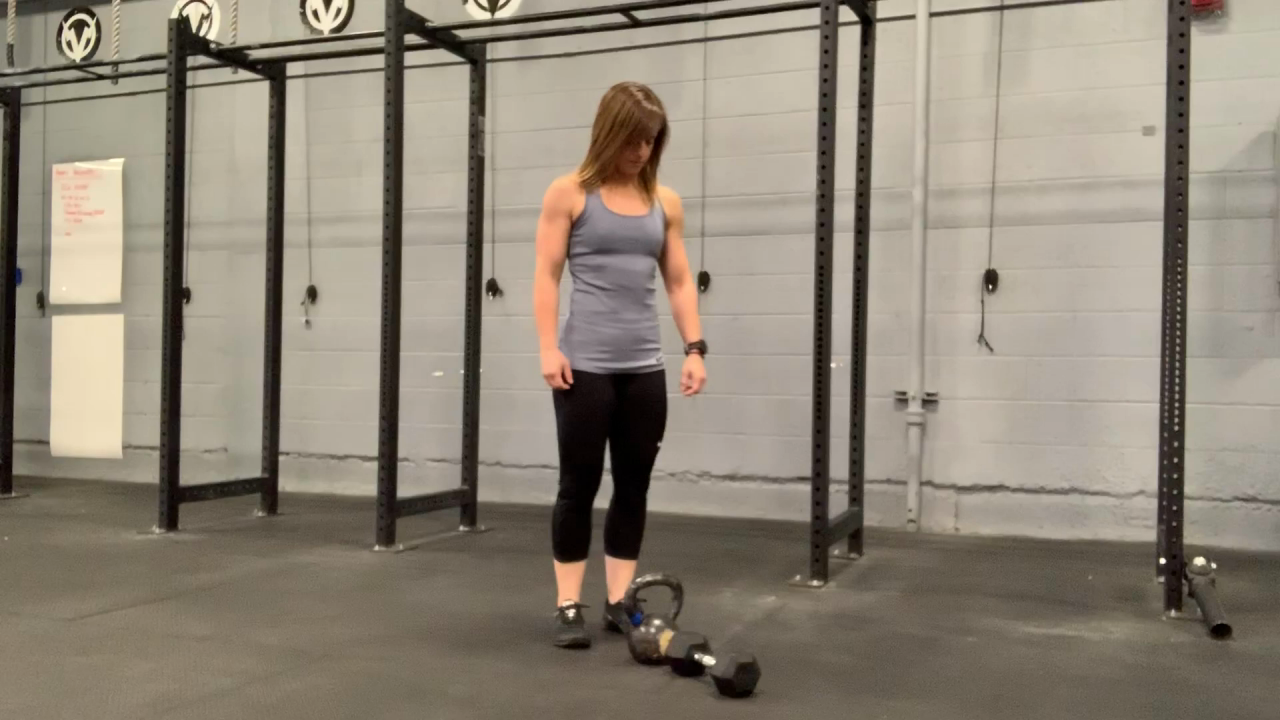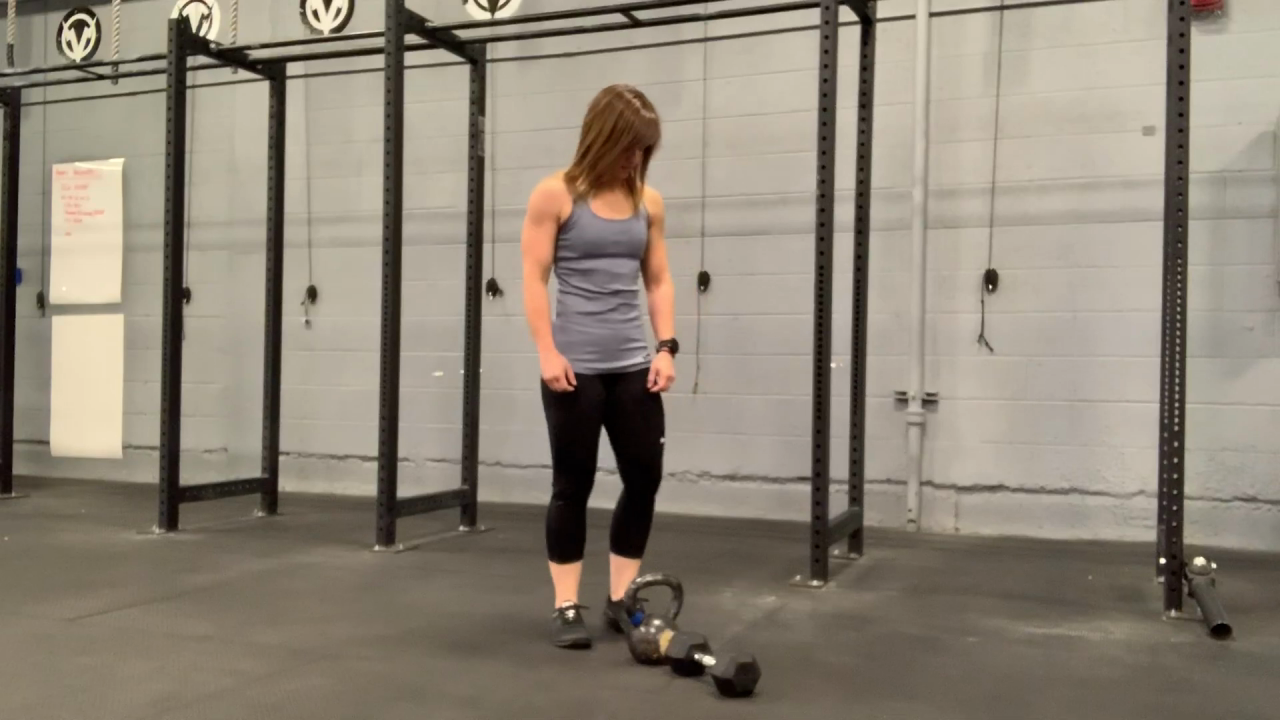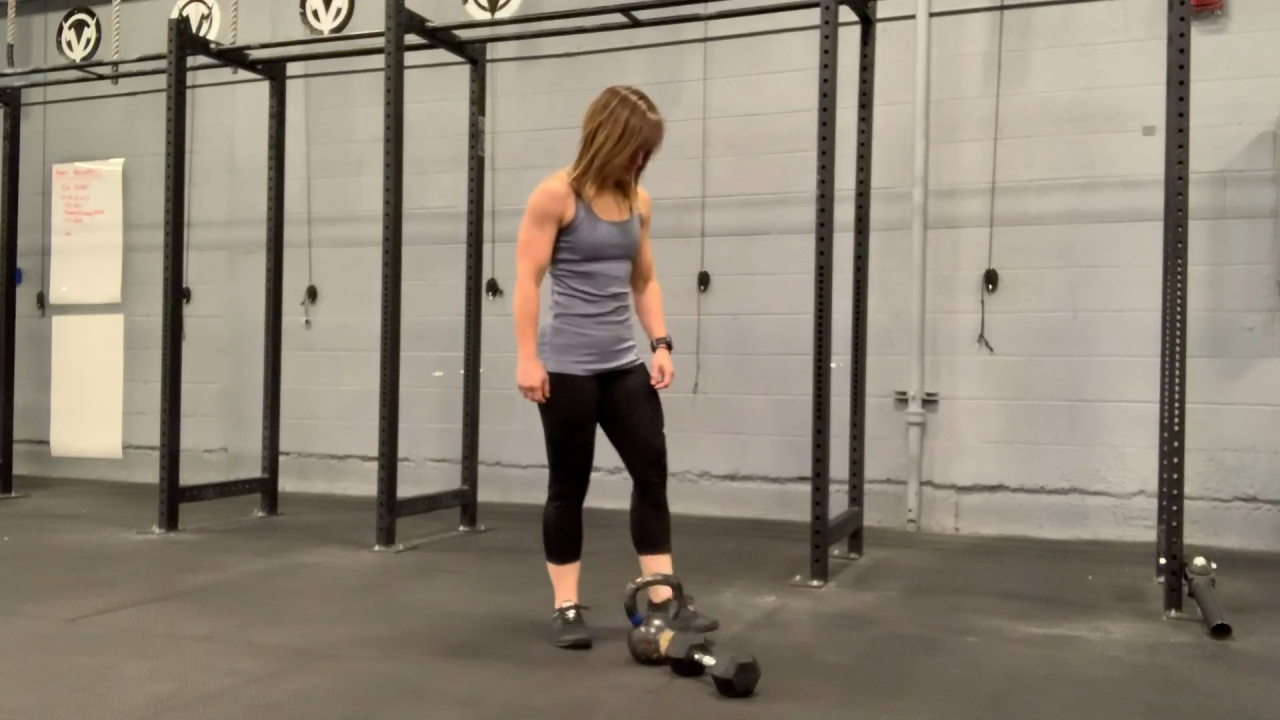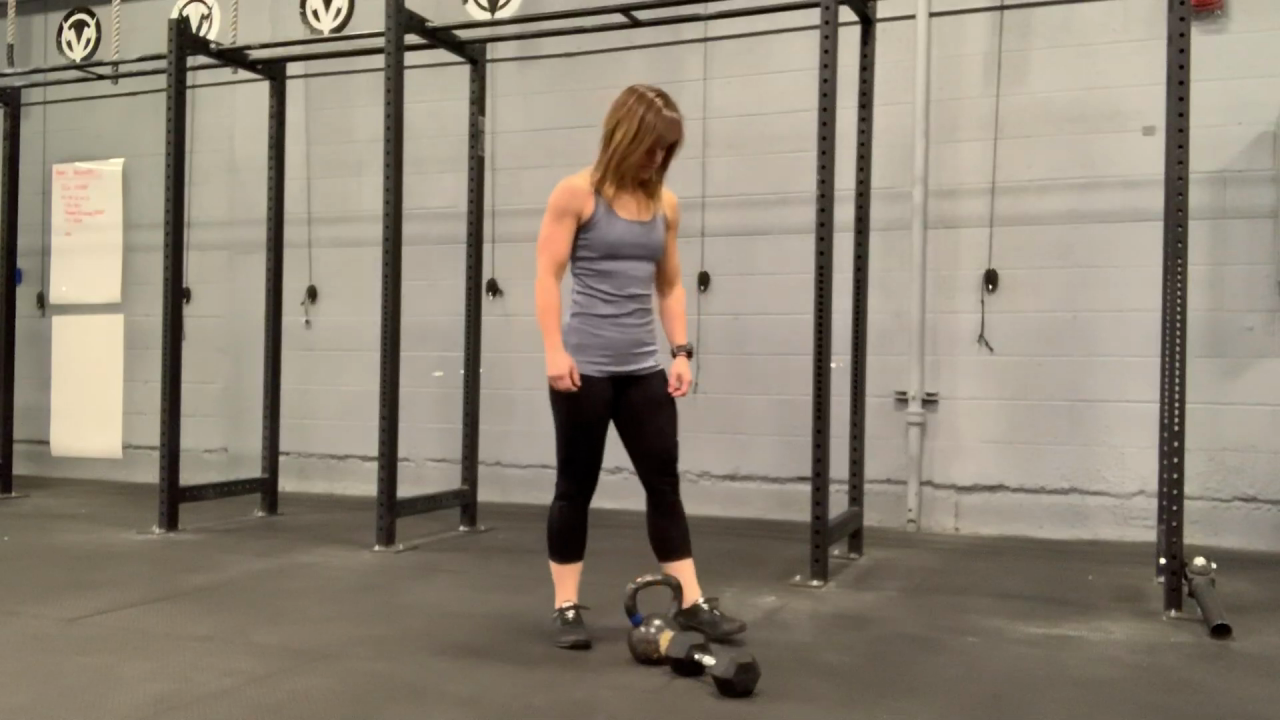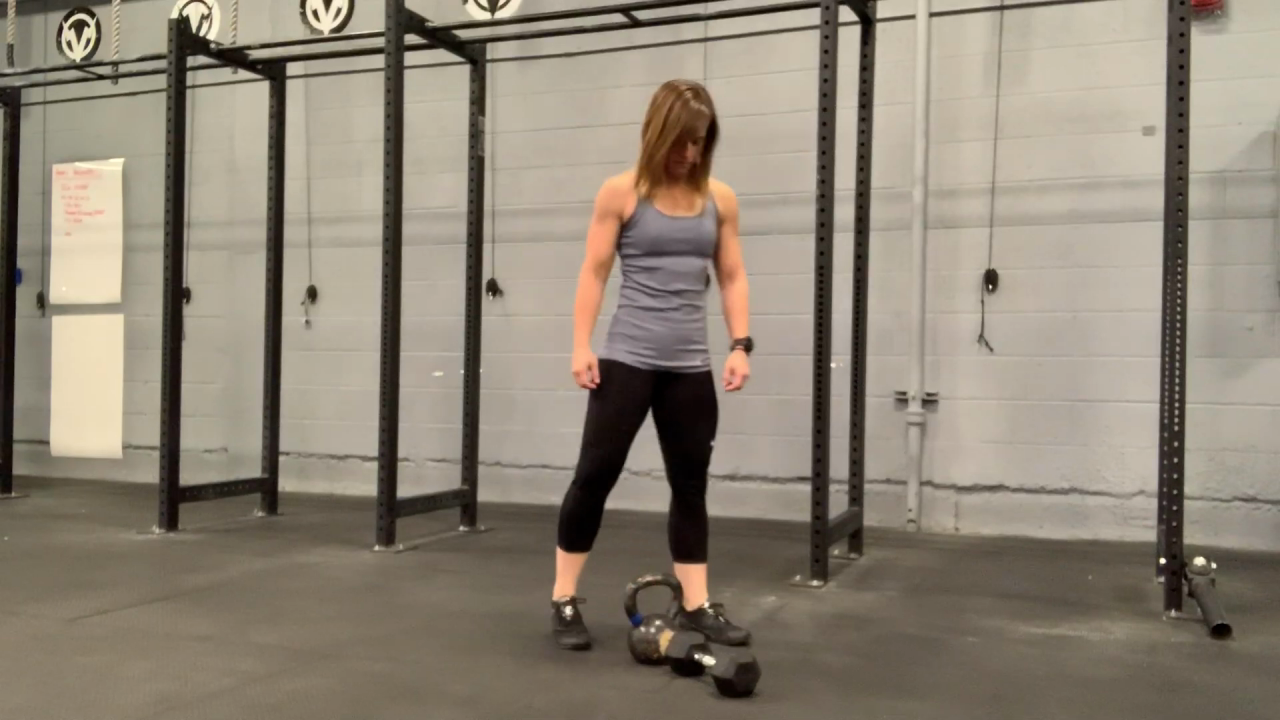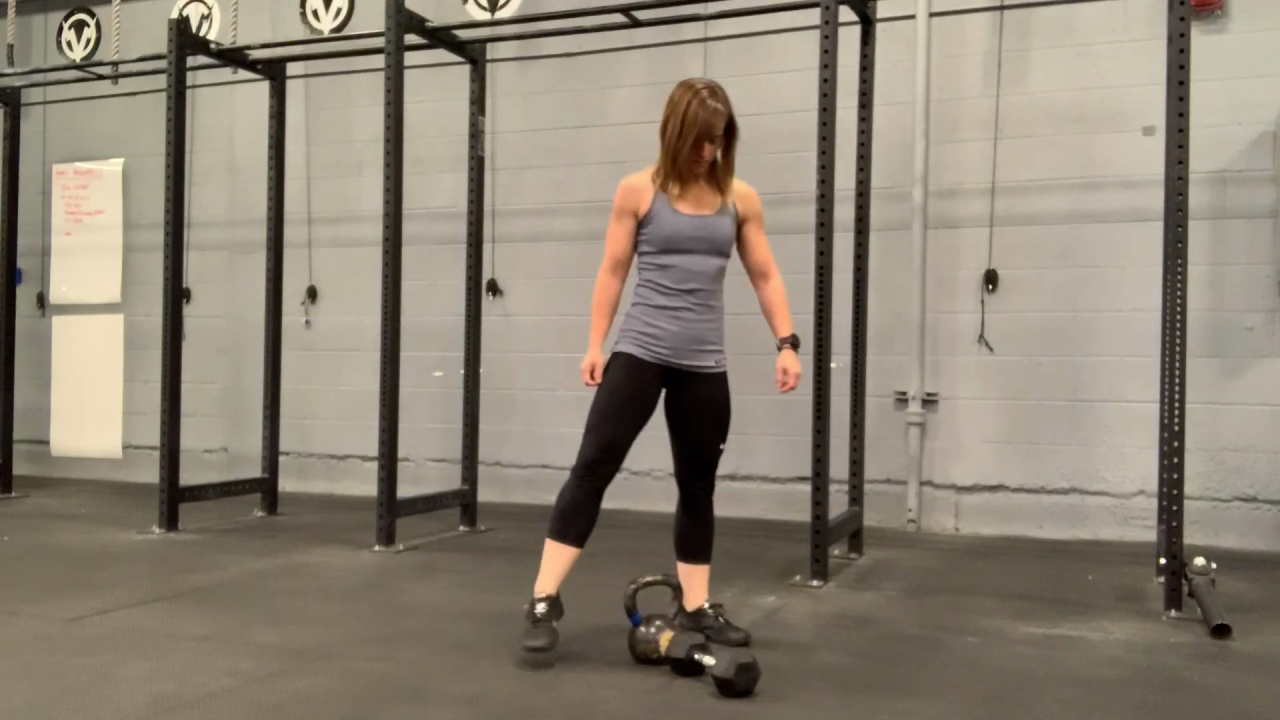
dt=0.3s
person 1, frame 1
left shoulder: (665, 202)
right shoulder: (569, 192)
left elbow: (679, 282)
right elbow: (546, 275)
left wrist: (693, 348)
right wrist: (549, 347)
left hip: (646, 364)
right hip: (585, 362)
left knee: (634, 486)
right knee: (580, 483)
left ankle: (620, 601)
right ankle: (568, 606)
person 1, frame 2
left shoulder: (648, 200)
right shoulder: (555, 195)
left elbow: (659, 280)
right elbow: (534, 278)
left wrist: (665, 346)
right wrist: (547, 351)
left hip: (632, 364)
right hip: (575, 365)
left knee: (644, 479)
right knee: (573, 485)
left ankle: (621, 599)
right ankle: (566, 606)
person 1, frame 3
left shoulder: (636, 200)
right shoulder: (555, 196)
right elbow: (527, 280)
left wrist: (660, 344)
right wrist: (527, 357)
left hip: (623, 362)
right hip: (567, 366)
left knee: (652, 474)
right knee: (569, 486)
left ankle: (661, 597)
right ankle: (566, 606)
person 1, frame 4
left shoulder: (664, 204)
right shoulder: (576, 194)
right elbow: (547, 275)
left wrist: (681, 352)
right wrist: (554, 350)
left hip: (643, 367)
right hip: (586, 365)
left knee: (664, 482)
right knee: (576, 486)
left ankle: (692, 603)
right ankle: (566, 606)
person 1, frame 5
left shoulder: (719, 199)
right shoulder: (621, 192)
left elbow: (732, 278)
right elbow: (594, 273)
left wrist: (740, 345)
right wrist: (581, 345)
left hip: (690, 363)
right hip: (627, 355)
left knee: (691, 484)
right knee: (596, 474)
left ankle: (696, 605)
right ankle: (565, 600)
person 1, frame 6
left shoulder: (741, 198)
right shoulder: (638, 191)
left elbow: (765, 276)
right elbow: (612, 271)
left wrist: (786, 343)
right wrist: (594, 345)
left hip: (705, 363)
right hip: (640, 350)
left knee: (698, 485)
right knee: (594, 464)
left ankle: (696, 606)
right ankle: (544, 599)
